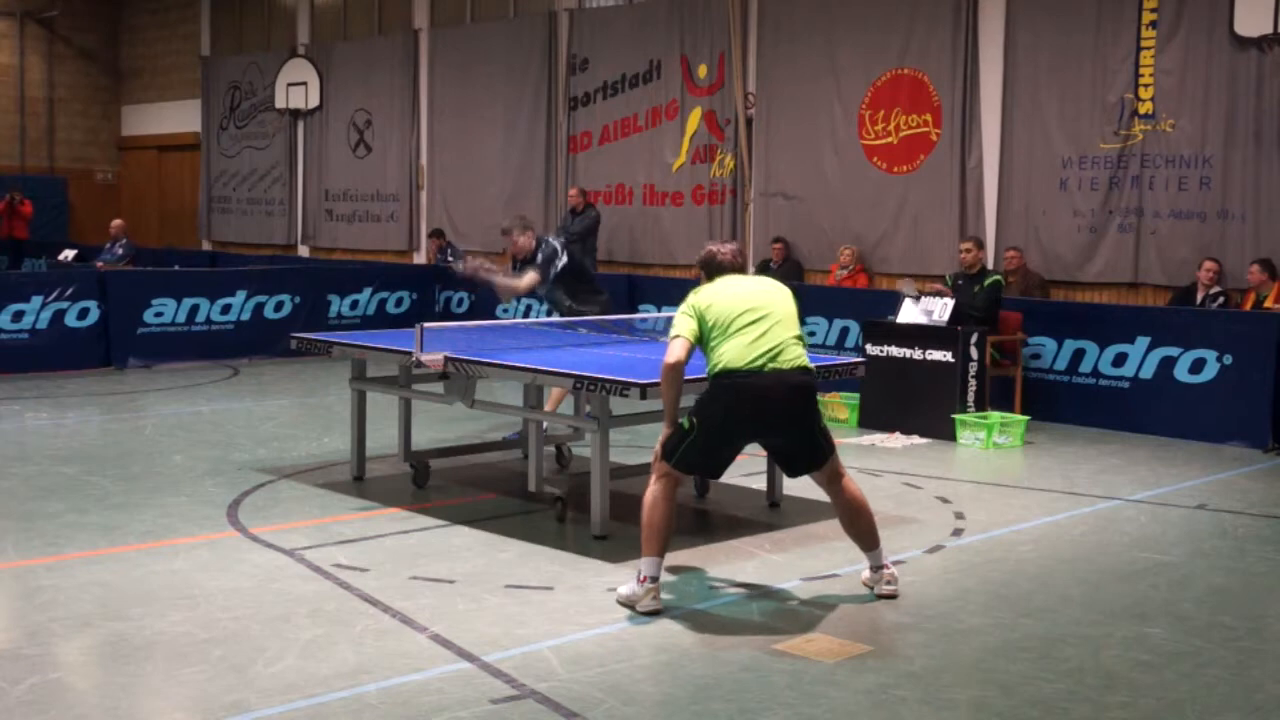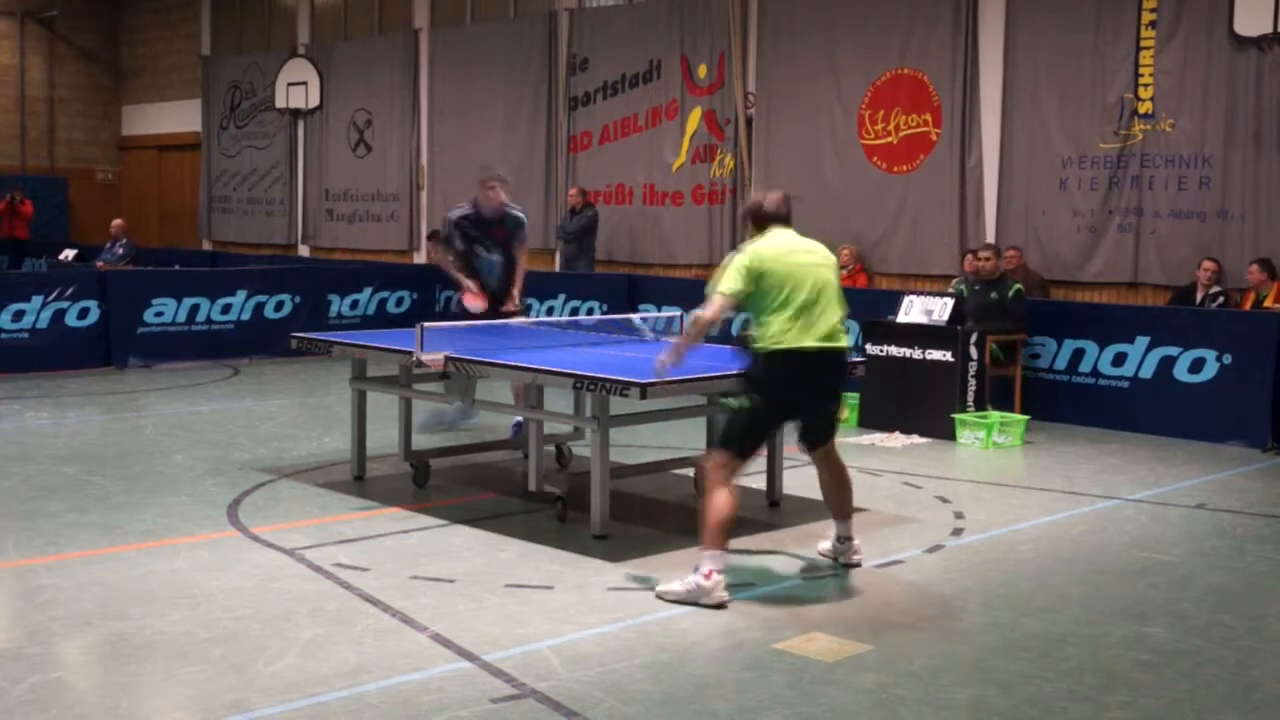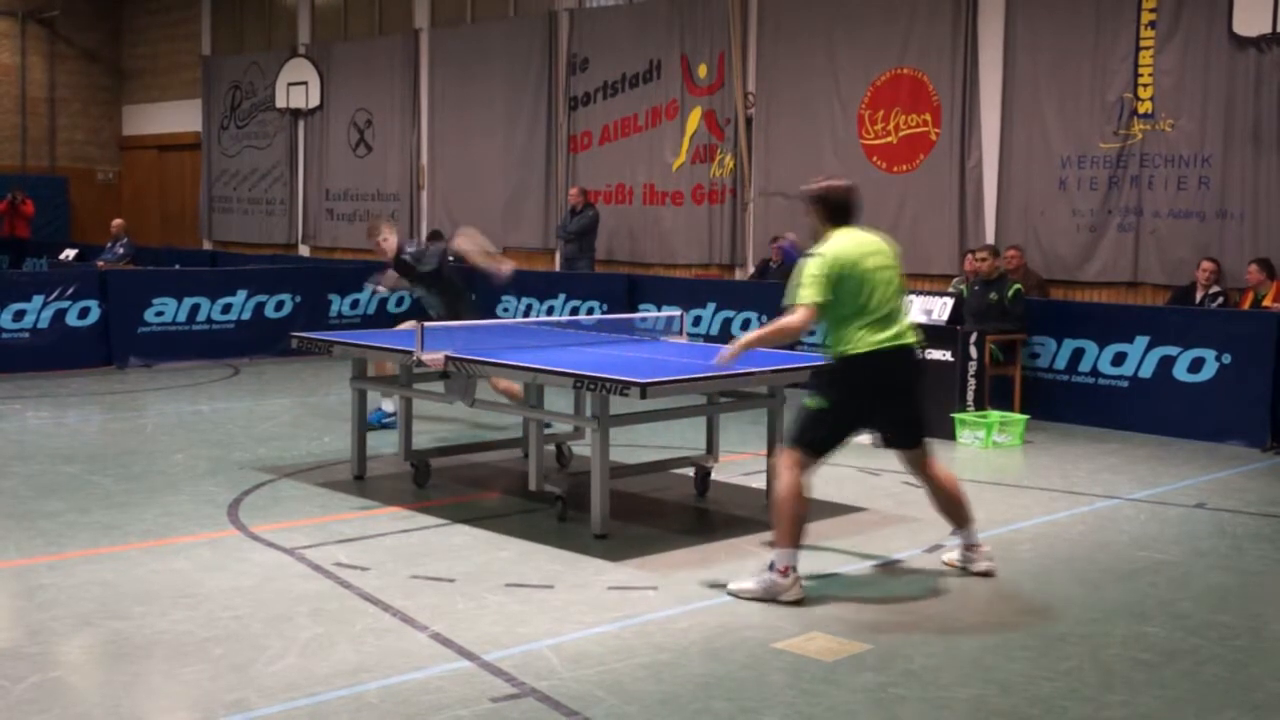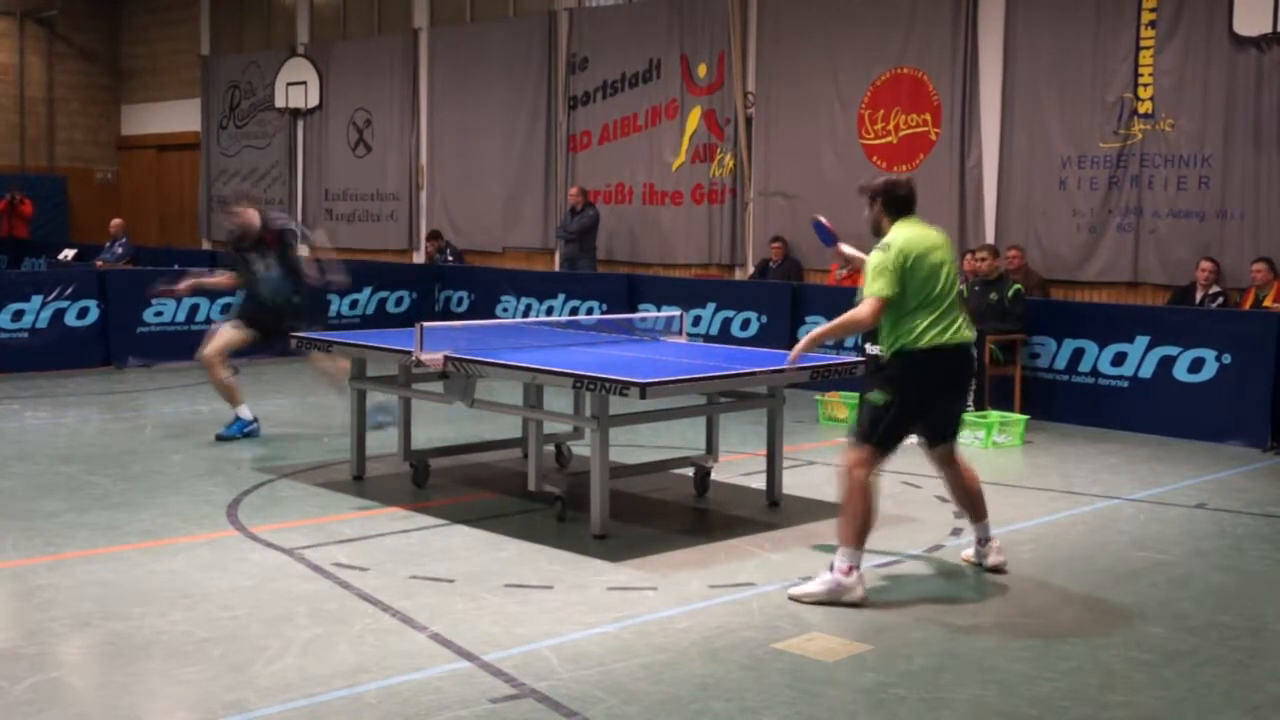
dt=1s
person 1, frame 1
left shoulder: (699, 298)
right shoulder: (777, 288)
left elbow: (674, 361)
left wrist: (669, 423)
left hip: (734, 390)
right hip: (793, 386)
left knee: (663, 474)
right knee: (834, 478)
left ankle: (646, 585)
right ankle: (881, 571)
person 1, frame 2
left shoulder: (751, 254)
right shoulder: (823, 253)
left elbow: (713, 314)
left wrist: (674, 351)
left hip: (781, 365)
right hip: (831, 363)
left knee: (720, 467)
right knee: (824, 452)
left ankle: (709, 576)
right ankle: (845, 543)
person 1, frame 3
left shoulder: (823, 257)
right shoulder: (883, 246)
left elbow: (798, 323)
left wrist: (744, 342)
left hip: (857, 368)
right hip: (902, 361)
left knee: (789, 463)
right knee: (921, 461)
left ankle: (783, 574)
right ankle: (974, 550)
person 1, frame 4
left shoulder: (890, 246)
right shoulder: (937, 238)
left elbow: (868, 315)
left wrist: (813, 338)
right wrist: (863, 261)
left hip: (916, 361)
right hip: (957, 357)
left knee: (858, 462)
right knee: (944, 453)
left ankle: (845, 574)
right ankle: (986, 545)
person 2, frame 1
left shoulder: (551, 250)
right shoulder: (521, 258)
left elbow: (523, 286)
right elbow: (508, 295)
left wrist: (484, 273)
right wrist: (492, 273)
left hip: (592, 312)
right hip: (573, 314)
left ankle: (540, 423)
person 2, frame 2
left shoulder: (515, 218)
right shoulder: (459, 218)
right elbow: (443, 254)
left wrist: (515, 291)
right wrist: (462, 280)
left hip: (505, 297)
right hip: (474, 296)
left ankle: (521, 416)
right ankle: (465, 403)
person 2, frame 3
left shoulder: (414, 254)
right shoulder: (401, 262)
left elbow: (460, 240)
left wrist: (495, 263)
left hip: (461, 322)
right hip: (440, 321)
left knee: (499, 384)
right ankle: (388, 411)
person 2, frame 4
left shoulder: (280, 227)
right shoulder: (236, 240)
right elbow: (234, 280)
right wrist: (196, 283)
left hip: (289, 311)
right hip: (254, 310)
left knee: (327, 364)
right knee: (209, 356)
left ankle: (369, 407)
right ankle: (245, 418)
